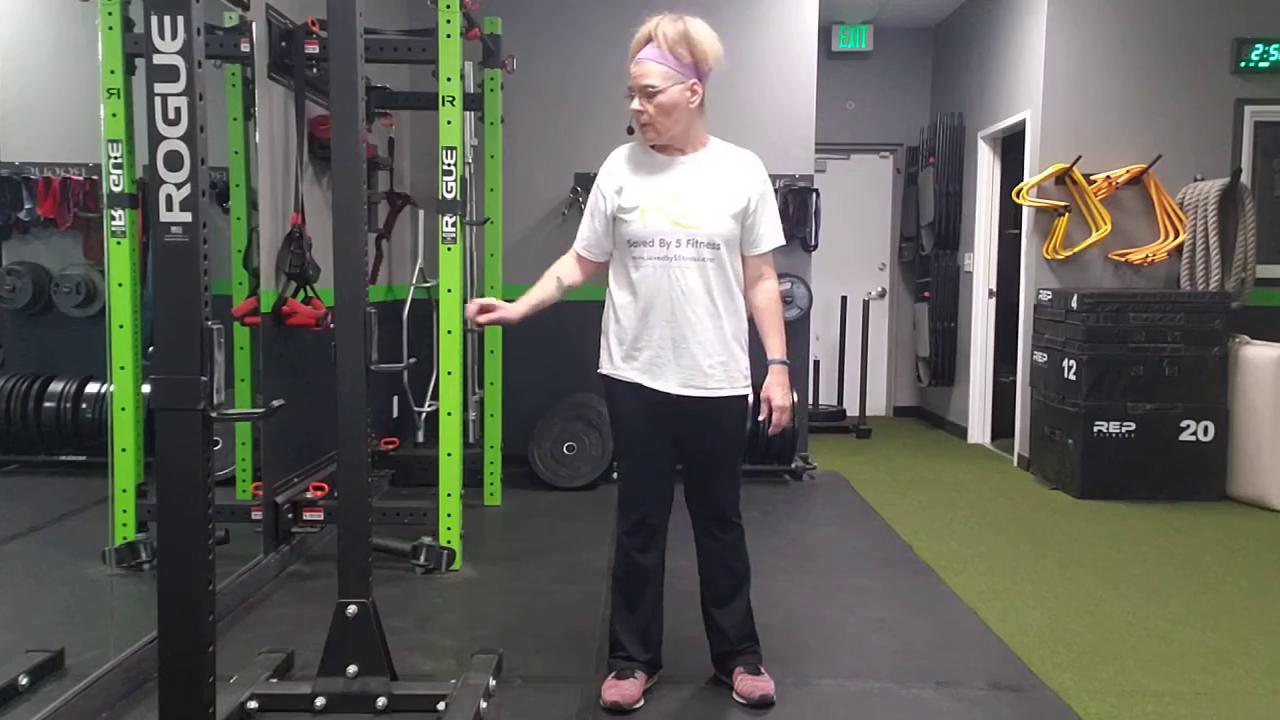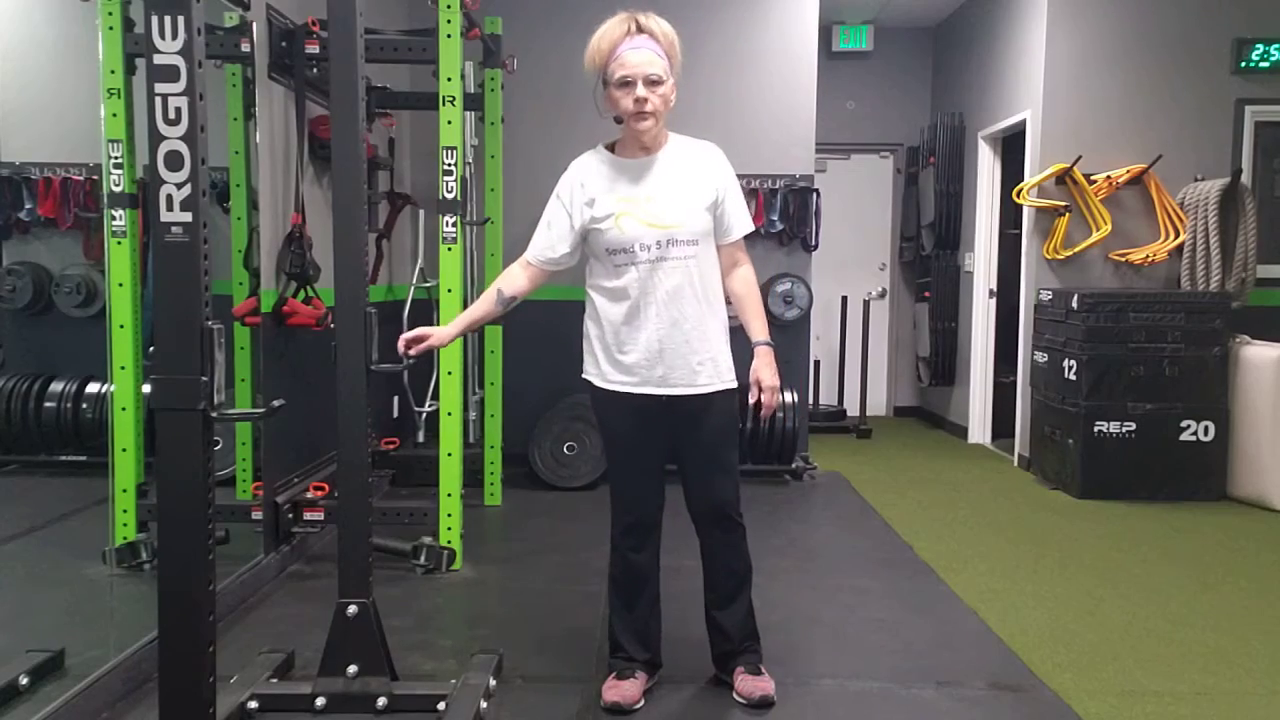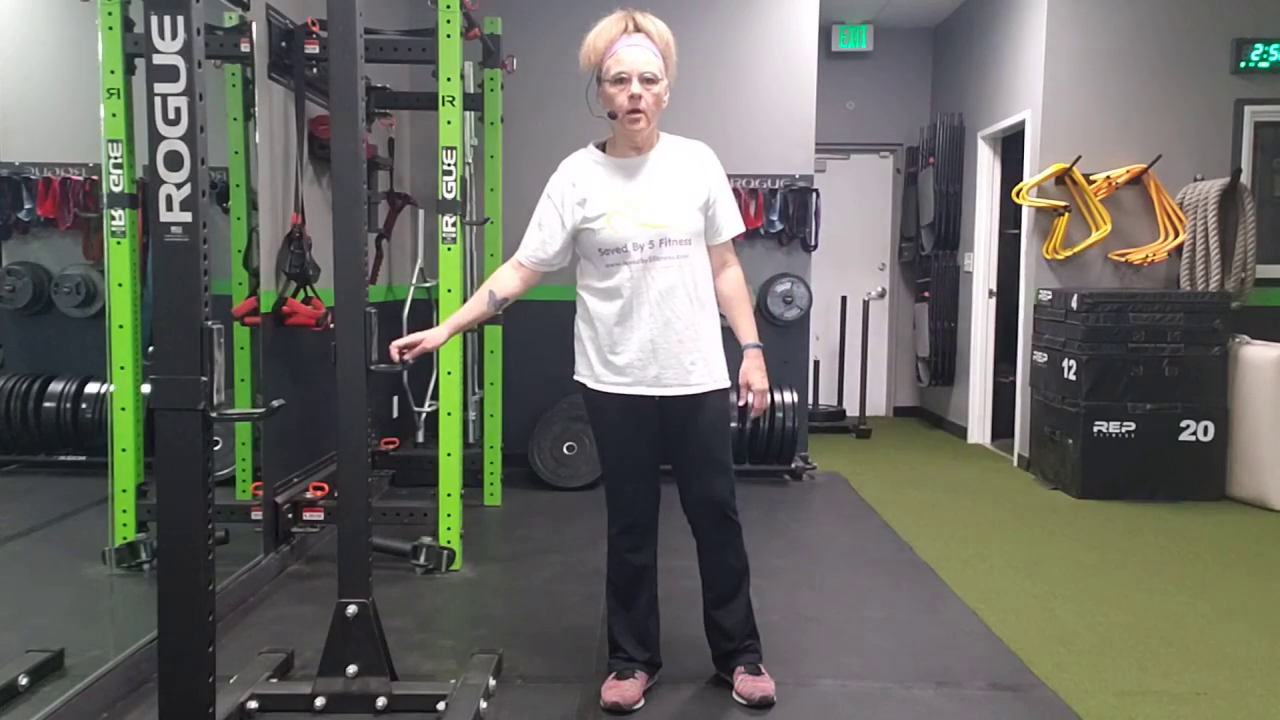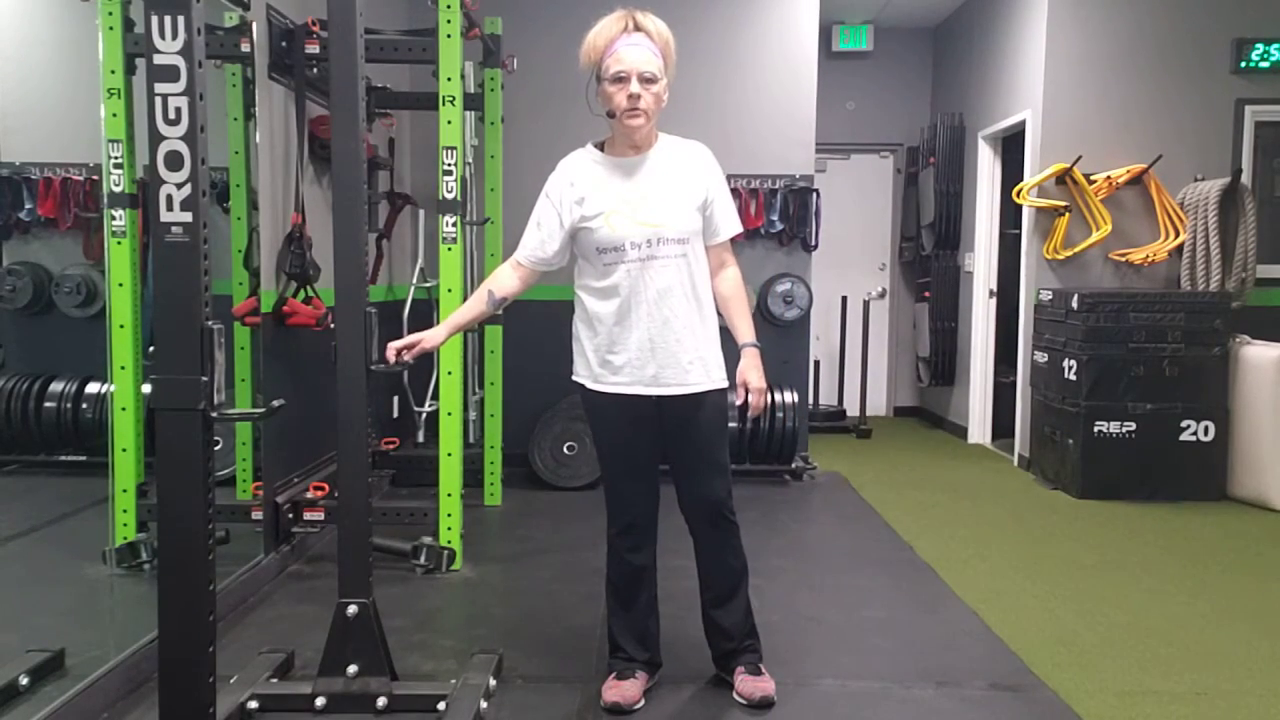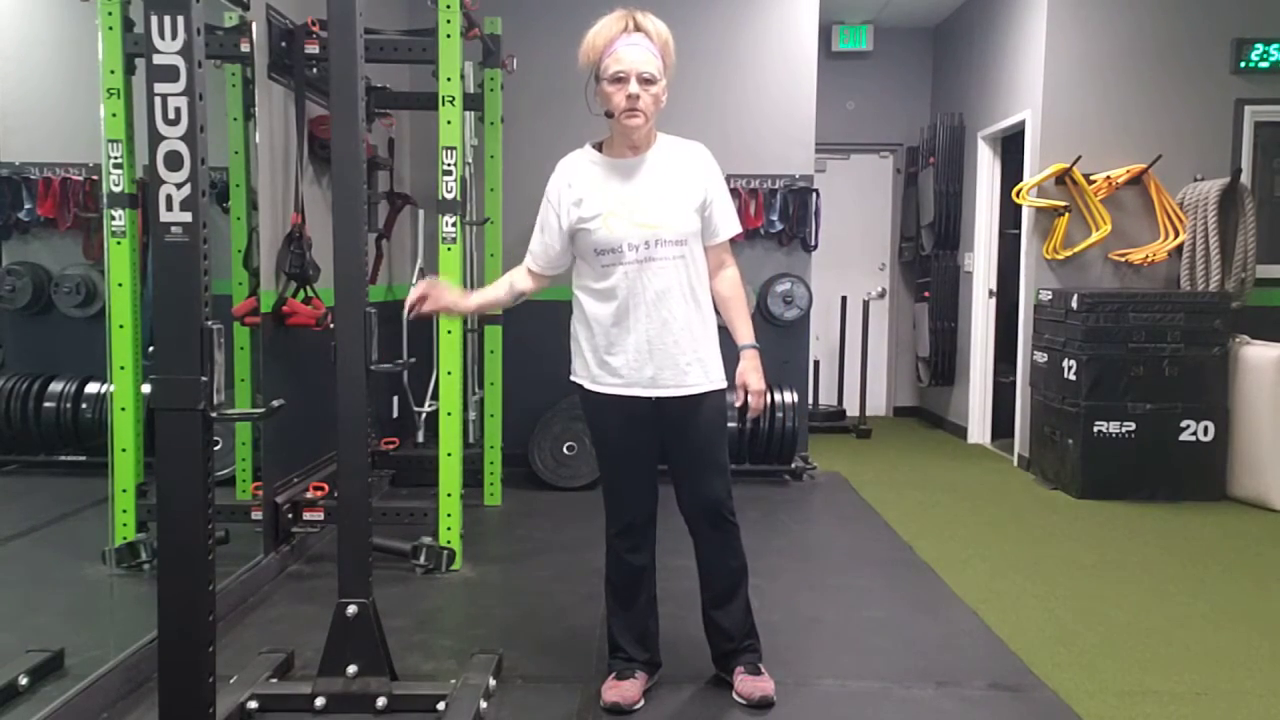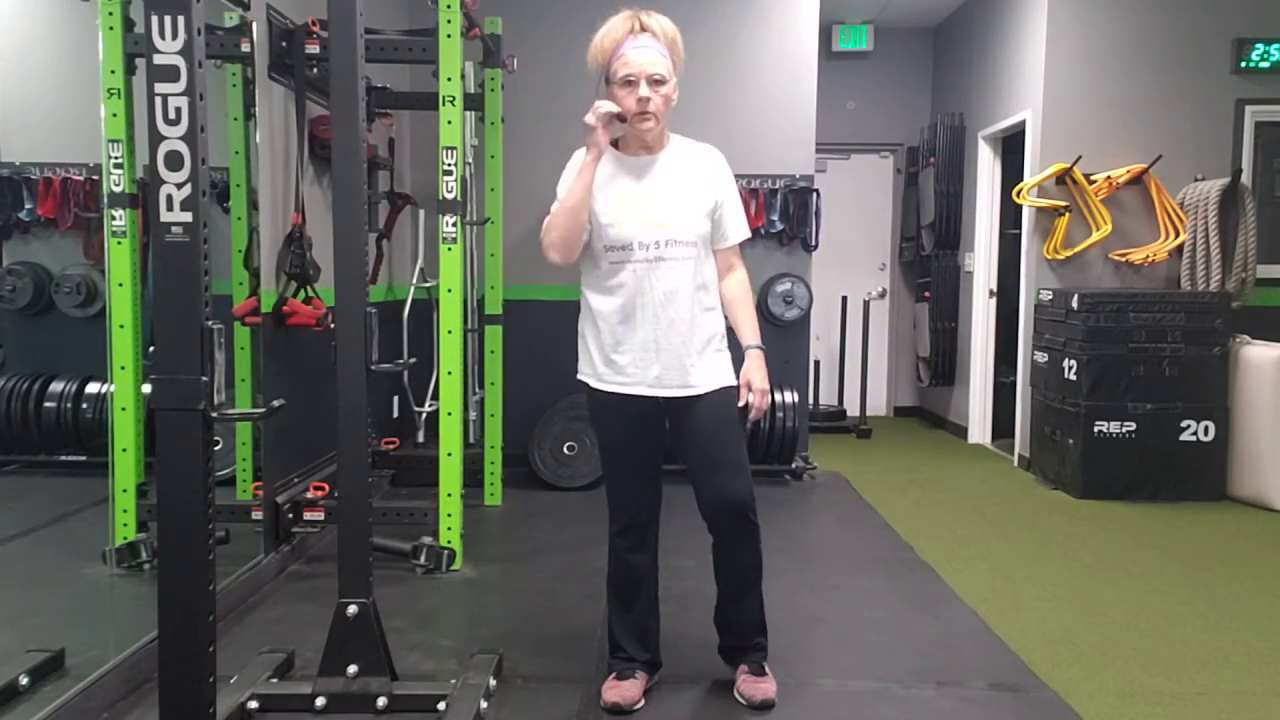
dt=0.5s
person 1, frame 1
left shoulder: (740, 171)
right shoulder: (621, 168)
left elbow: (760, 280)
right elbow: (581, 262)
left wrist: (779, 366)
right wrist: (518, 307)
left hip: (715, 383)
right hip: (635, 378)
left knee: (719, 521)
right knee: (640, 523)
left ankle: (738, 655)
right ankle: (633, 659)
person 1, frame 2
left shoulder: (706, 162)
right shoulder: (586, 176)
left elbow: (735, 266)
right elbow: (530, 269)
left wrist: (762, 349)
right wrist: (453, 327)
left hip: (705, 380)
right hip: (623, 383)
left knee: (720, 517)
right knee: (634, 525)
left ankle: (739, 655)
right ankle: (633, 658)
person 1, frame 3
left shoulder: (697, 163)
right shoulder: (577, 175)
left elbow: (724, 267)
right elbow: (521, 269)
left wrist: (751, 350)
right wrist: (444, 329)
left hip: (697, 379)
right hip: (616, 382)
left knee: (716, 516)
right knee: (630, 525)
left ankle: (739, 655)
right ankle: (632, 659)
person 1, frame 4
left shoulder: (694, 163)
right shoulder: (576, 174)
left elbow: (722, 266)
right elbow: (520, 268)
left wrist: (749, 348)
right wrist: (442, 330)
left hip: (695, 378)
right hip: (614, 382)
left knee: (713, 515)
right knee: (629, 525)
left ankle: (739, 654)
right ankle: (632, 659)
person 1, frame 5
left shoulder: (695, 163)
right shoulder: (573, 176)
left elbow: (721, 266)
right elbow: (534, 275)
left wrist: (747, 350)
right wrist: (466, 300)
left hip: (691, 377)
right hip: (612, 383)
left knee: (712, 515)
right knee: (627, 526)
left ankle: (739, 654)
right ankle: (633, 658)
person 1, frame 6
left shoulder: (706, 165)
right shoulder: (588, 166)
left elbow: (730, 270)
right elbow: (558, 251)
left wrist: (753, 352)
right wrist: (595, 153)
left hip: (703, 375)
right hip: (619, 379)
left knee: (733, 508)
right knee: (632, 524)
left ankle: (746, 651)
right ankle: (632, 658)
